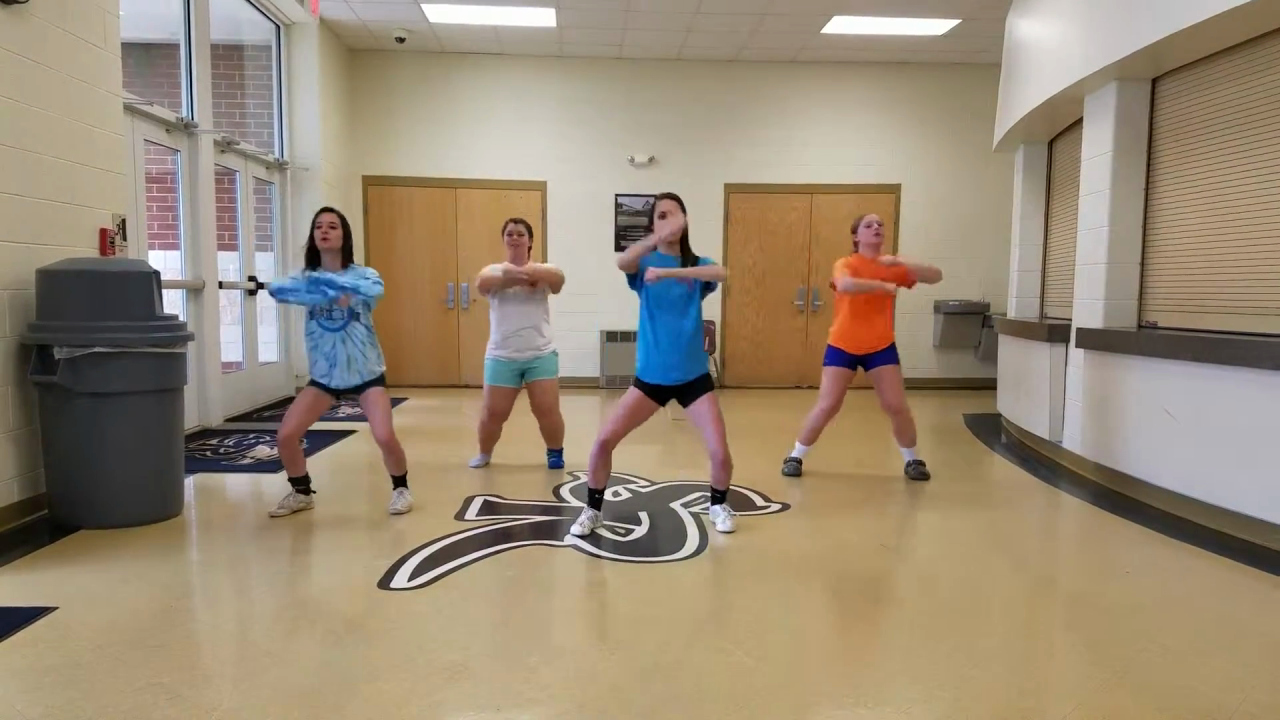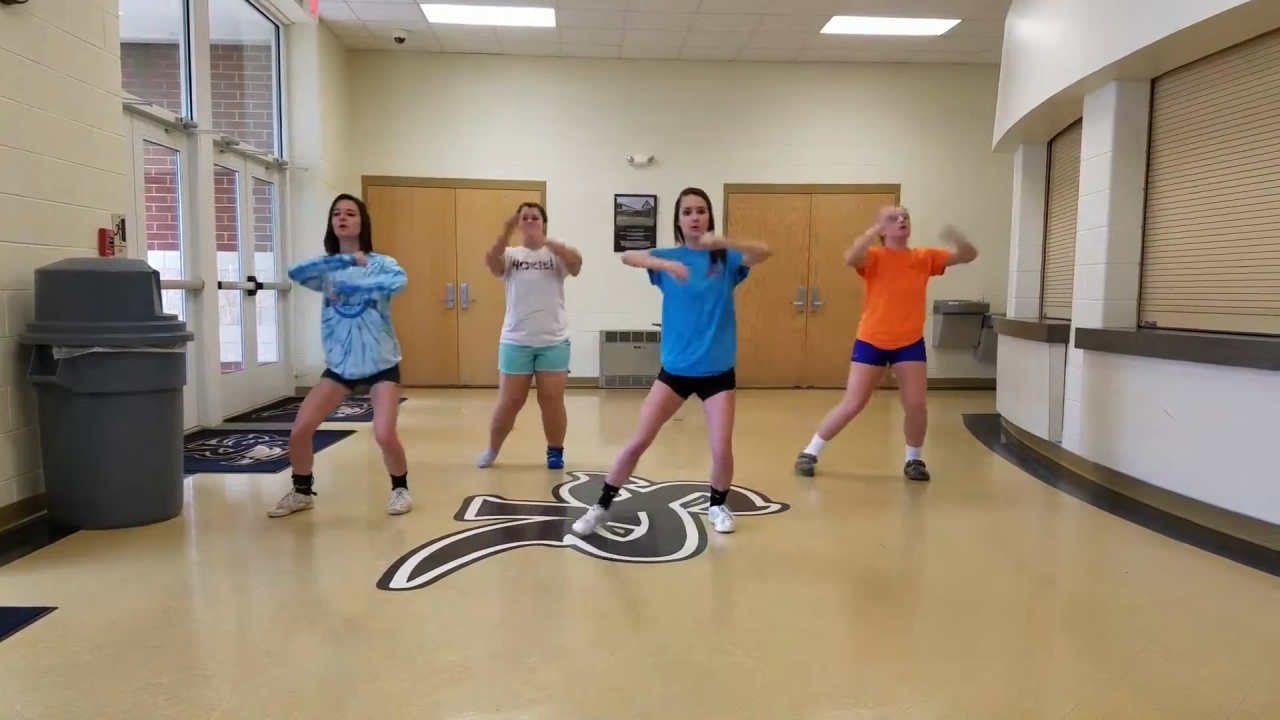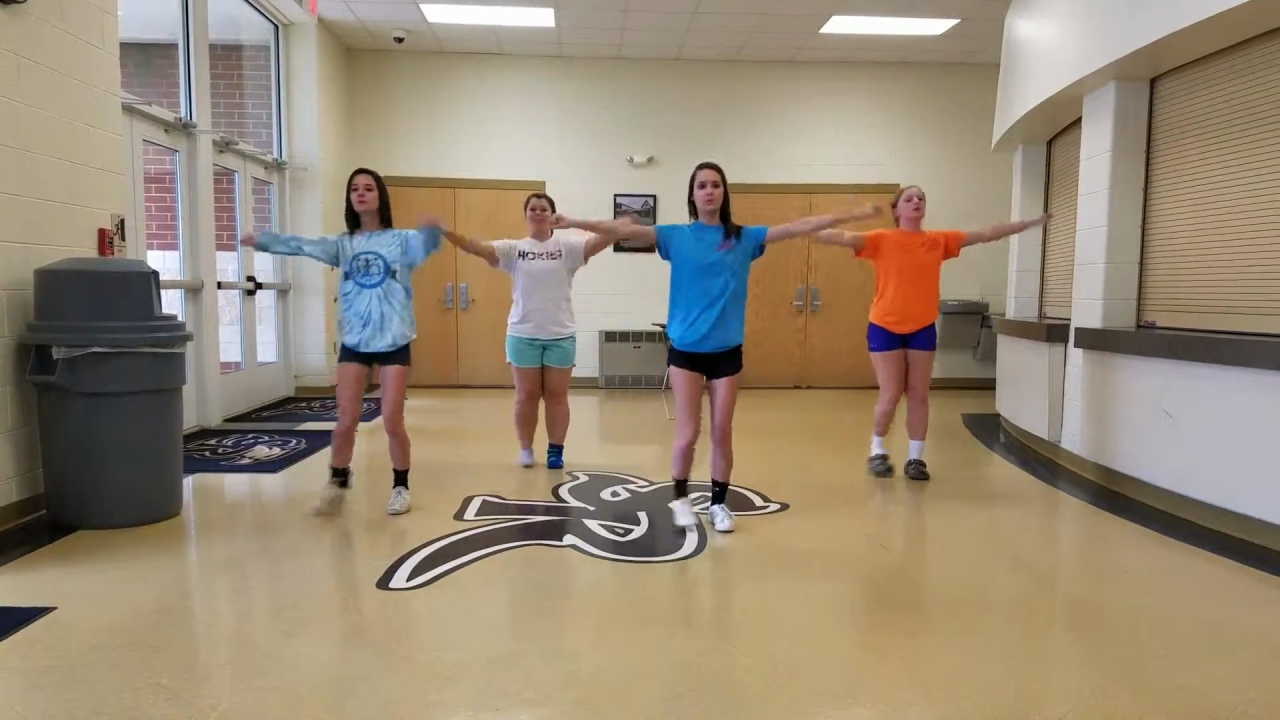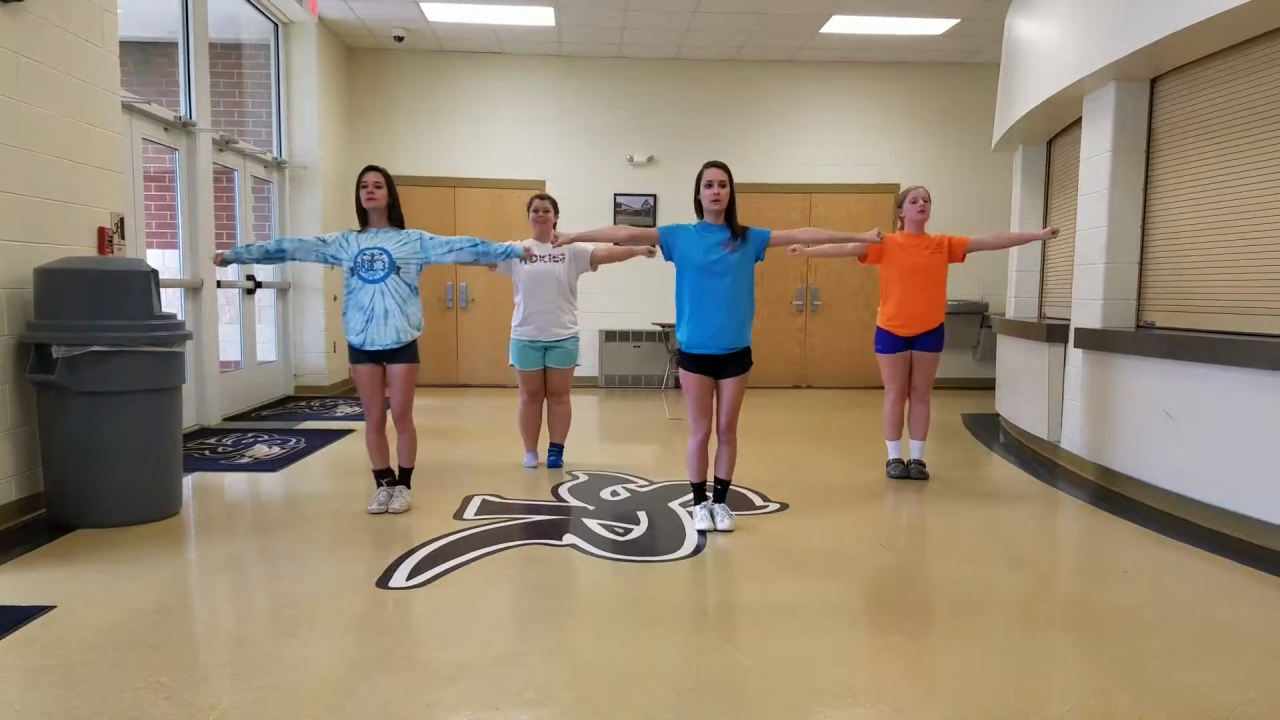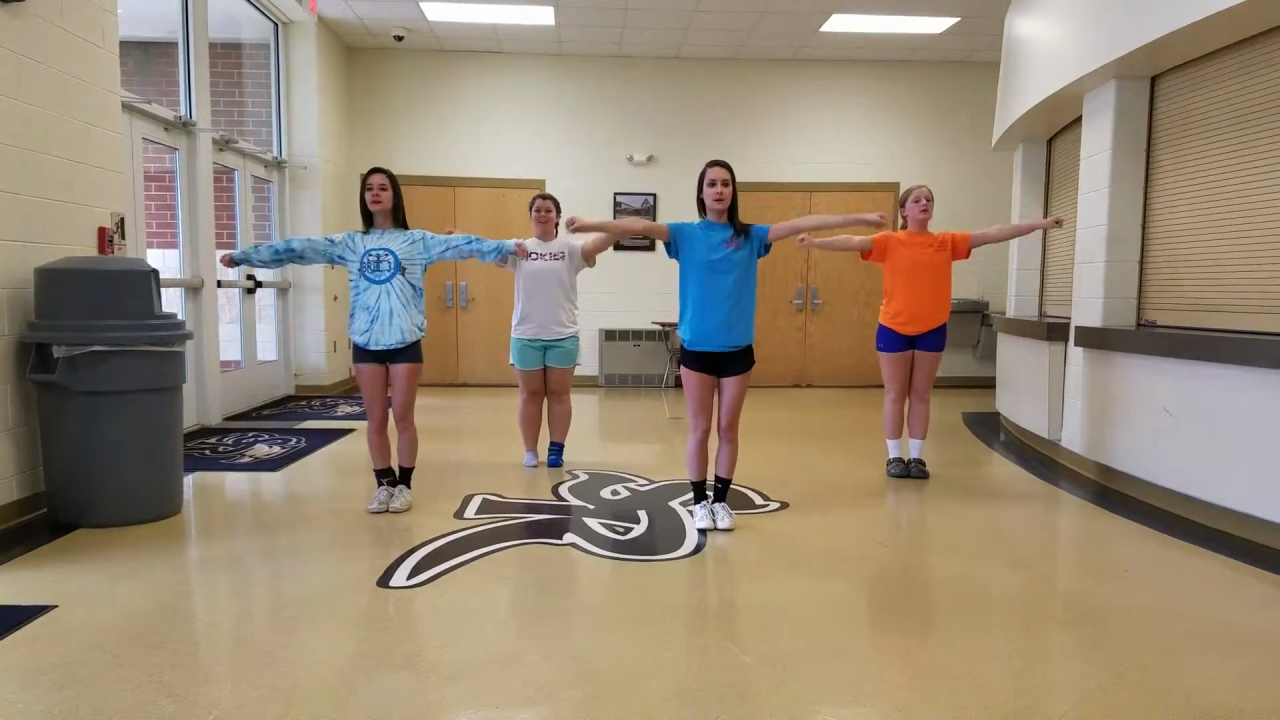
dt=0.2s
person 1, frame 1
left shoulder: (697, 264)
right shoulder: (644, 264)
left elbow: (722, 274)
right elbow: (623, 261)
left wrist: (669, 272)
right wrist: (657, 238)
left hip: (694, 377)
right hip: (651, 377)
left knee: (720, 454)
right knee: (604, 439)
left ankle: (718, 505)
right ankle: (593, 509)
person 1, frame 2
left shoulder: (726, 259)
right shoulder: (666, 258)
left elbow: (763, 253)
right elbow: (628, 257)
left wrist: (724, 242)
right wrist: (666, 264)
left hip: (718, 372)
right hip: (675, 370)
left knee: (722, 451)
right knee: (637, 442)
left ankle: (718, 505)
right ankle: (602, 507)
person 1, frame 3
left shoulder: (744, 237)
right shoulder: (676, 235)
left elbow: (797, 229)
right elbow: (625, 230)
left wrist: (848, 216)
right wrist: (575, 223)
left hip: (726, 350)
right hip: (685, 349)
left knee: (722, 433)
right knee: (688, 434)
left ankle: (718, 503)
right ankle: (681, 498)
person 1, frame 4
left shoulder: (748, 238)
right shoulder: (679, 236)
left elbow: (801, 235)
right elbow: (627, 234)
left wrist: (859, 237)
right wrist: (574, 235)
left hip: (735, 350)
right hip: (694, 349)
left knee: (727, 431)
right knee: (700, 432)
left ankle: (720, 502)
right ankle: (699, 503)
person 1, frame 5
left shoulder: (750, 235)
right shoulder: (685, 234)
left elbow: (801, 224)
right elbow: (641, 226)
left wrist: (859, 218)
right wrist: (591, 225)
left hip: (737, 347)
right hip: (697, 347)
left knee: (728, 429)
right knee: (700, 429)
left ankle: (721, 501)
right ankle: (700, 502)
person 2, frame 1
left shoulder: (364, 275)
right shoulder: (308, 279)
left elbow: (375, 291)
right elbow: (276, 290)
left wrist: (322, 280)
right wrist: (331, 295)
left hip: (367, 374)
right hip: (324, 376)
left knee: (385, 437)
right knee: (286, 435)
left ankle: (401, 489)
right ankle: (301, 492)
person 2, frame 2
left shoulder: (382, 263)
right shoulder: (324, 267)
left elbow: (398, 282)
right elbow: (296, 273)
left wrist: (344, 286)
right wrist: (346, 260)
left hip: (381, 365)
right hip: (339, 365)
left knee: (384, 435)
right knee: (300, 430)
left ankle: (400, 489)
right ankle: (302, 492)
person 2, frame 3
left shoulder: (403, 240)
right shoulder: (341, 244)
left elbow: (428, 245)
right elbow: (300, 245)
left wrist: (431, 228)
right wrist: (262, 240)
left hip: (393, 343)
right hip: (354, 344)
left knee: (392, 421)
right knee: (346, 420)
left ankle: (400, 486)
right ankle: (337, 483)
person 2, frame 4
left shoulder: (413, 241)
right shoulder: (345, 242)
left elbow: (460, 247)
right elbow: (295, 248)
left wrist: (513, 250)
right wrist: (235, 254)
left hip: (400, 341)
right hip: (362, 342)
left knee: (402, 418)
right knee: (374, 420)
left ankle: (403, 486)
right ankle: (384, 485)
person 2, frame 5
left shoulder: (417, 241)
right shoulder: (351, 243)
left elbow: (458, 244)
right elbow: (303, 248)
left wrist: (506, 247)
right wrist: (243, 256)
left hip: (405, 340)
right hip: (366, 342)
left knee: (402, 417)
right knee: (376, 419)
left ankle: (404, 485)
right ankle: (384, 484)
person 3, frame 1
left shoulder: (895, 267)
right shoulder: (845, 265)
left elbow: (935, 275)
right elbow: (845, 286)
left wrist: (900, 264)
right wrist: (884, 286)
left hip: (881, 347)
right hip: (842, 347)
left knee: (897, 407)
right knee: (826, 407)
left ankle: (913, 460)
right ankle: (795, 456)
person 3, frame 2
left shoulder: (925, 257)
right shoulder: (872, 257)
left elbow: (968, 256)
right elbow: (850, 257)
left wrist: (958, 239)
right wrist: (875, 228)
left hip: (910, 343)
right hip: (871, 342)
left knee: (916, 405)
right knee: (852, 404)
left ankle: (914, 459)
right ankle: (810, 452)
person 3, frame 3
left shoulder: (938, 240)
right shoulder: (881, 240)
left elbow: (986, 234)
right elbow: (845, 239)
left wrist: (1029, 223)
right wrist: (816, 235)
left hip: (922, 329)
right hip: (884, 327)
left knee: (919, 396)
right knee: (890, 395)
left ankle: (915, 458)
right ankle: (877, 451)
person 3, frame 4
left shoulder: (944, 244)
right shoulder: (886, 244)
left elbow: (990, 241)
right elbow: (847, 248)
left wrist: (1037, 235)
right wrist: (808, 250)
left hip: (930, 330)
right hip: (892, 330)
left knee: (920, 396)
right knee: (895, 396)
left ankle: (916, 458)
right ankle: (894, 458)
person 3, frame 5
left shoulder: (947, 242)
right shoulder: (889, 241)
left elbow: (992, 234)
right elbow: (852, 242)
left wrist: (1039, 224)
right wrist: (815, 242)
left hip: (932, 329)
right hip: (894, 328)
left knee: (921, 394)
right knee: (895, 394)
left ankle: (916, 457)
right ankle: (894, 456)
person 4, frame 1
left shoulder: (541, 272)
right shoulder: (495, 271)
left elbow: (559, 278)
right elbow: (482, 284)
left wrist: (528, 270)
right wrist: (517, 275)
left hip: (541, 354)
right hip: (502, 356)
left knee: (547, 410)
right knee: (492, 414)
left ankle: (555, 452)
right ankle: (484, 453)
person 4, frame 2
left shoulder: (556, 255)
right shoulder: (509, 256)
left elbow: (576, 261)
right elbow: (491, 259)
left wrist: (548, 243)
right wrist: (506, 233)
left hip: (554, 341)
right hip: (515, 341)
left knee: (552, 400)
right knee: (509, 402)
left ankle: (555, 451)
right ankle: (492, 448)
person 4, frame 3
left shoulder: (567, 246)
right shoulder: (513, 248)
left elbow: (595, 244)
right elbow: (479, 248)
right wrist: (449, 235)
left hip: (560, 335)
right hip: (523, 333)
left knee: (556, 395)
right knee: (526, 395)
left ankle: (555, 449)
right ankle: (525, 448)
person 4, frame 4
left shoulder: (572, 250)
left elbow: (604, 253)
left wrist: (638, 250)
left hip: (562, 336)
right hip: (525, 337)
left knee: (558, 395)
right knee: (530, 396)
left ankle: (555, 450)
right ankle: (530, 451)
person 4, frame 5
left shoulder: (569, 248)
left elbow: (593, 248)
left wrist: (613, 234)
left hip: (563, 335)
right hip: (527, 335)
left knee: (559, 393)
right knee: (530, 394)
left ankle: (556, 448)
right ankle: (530, 450)
